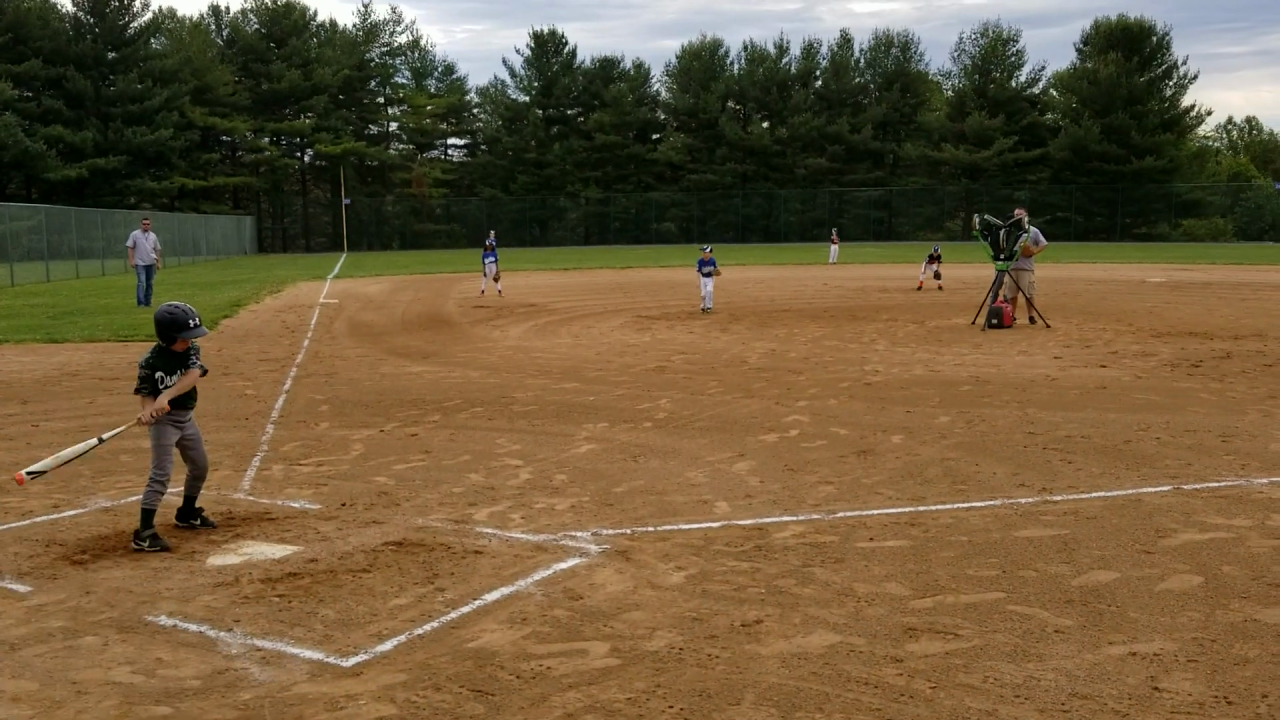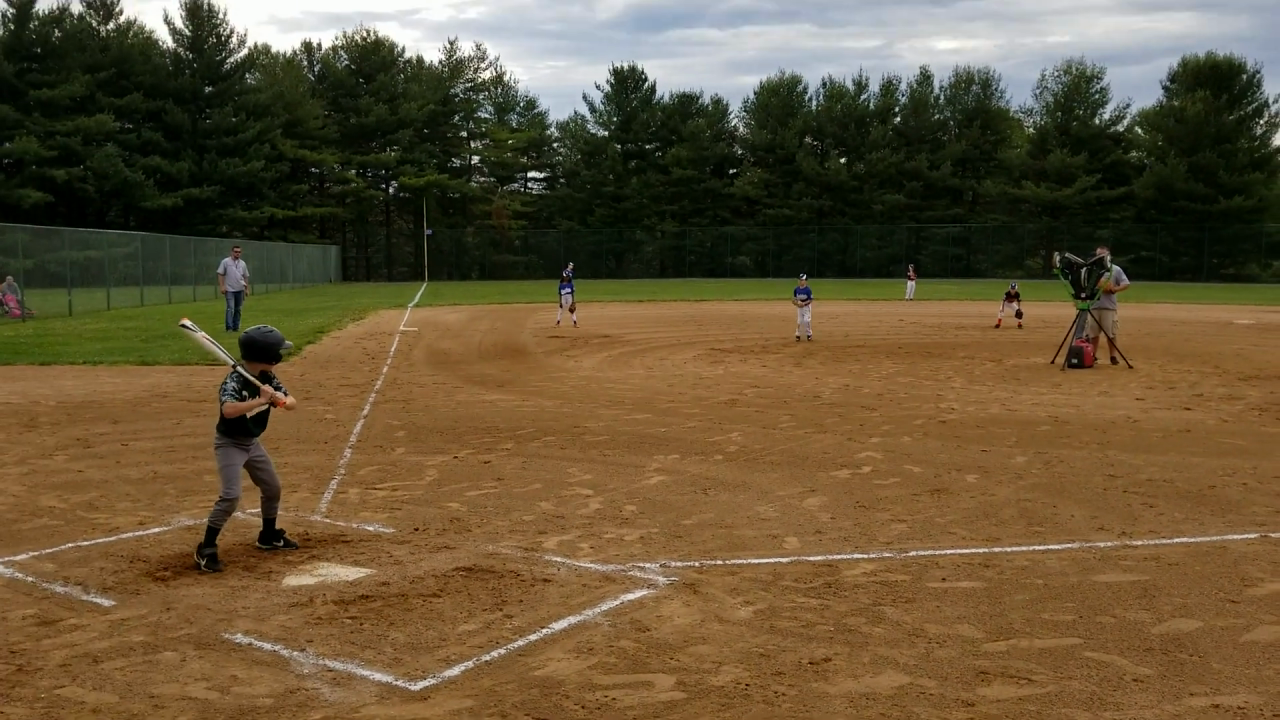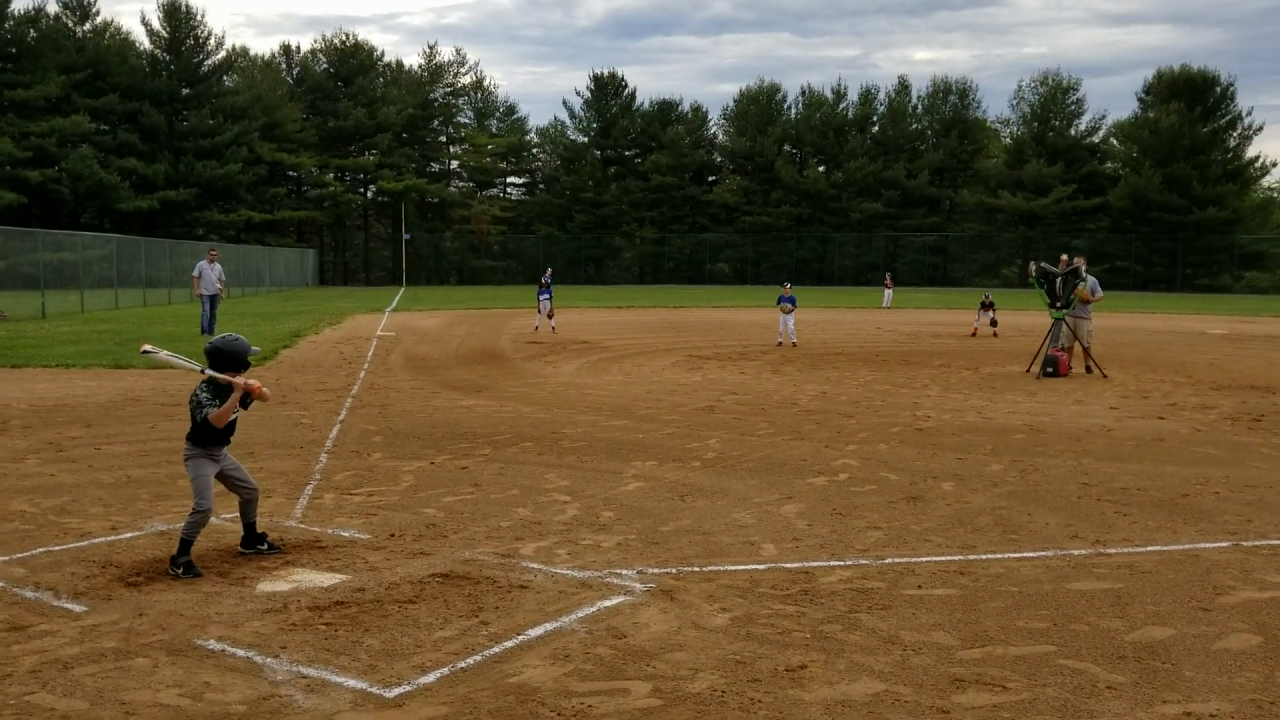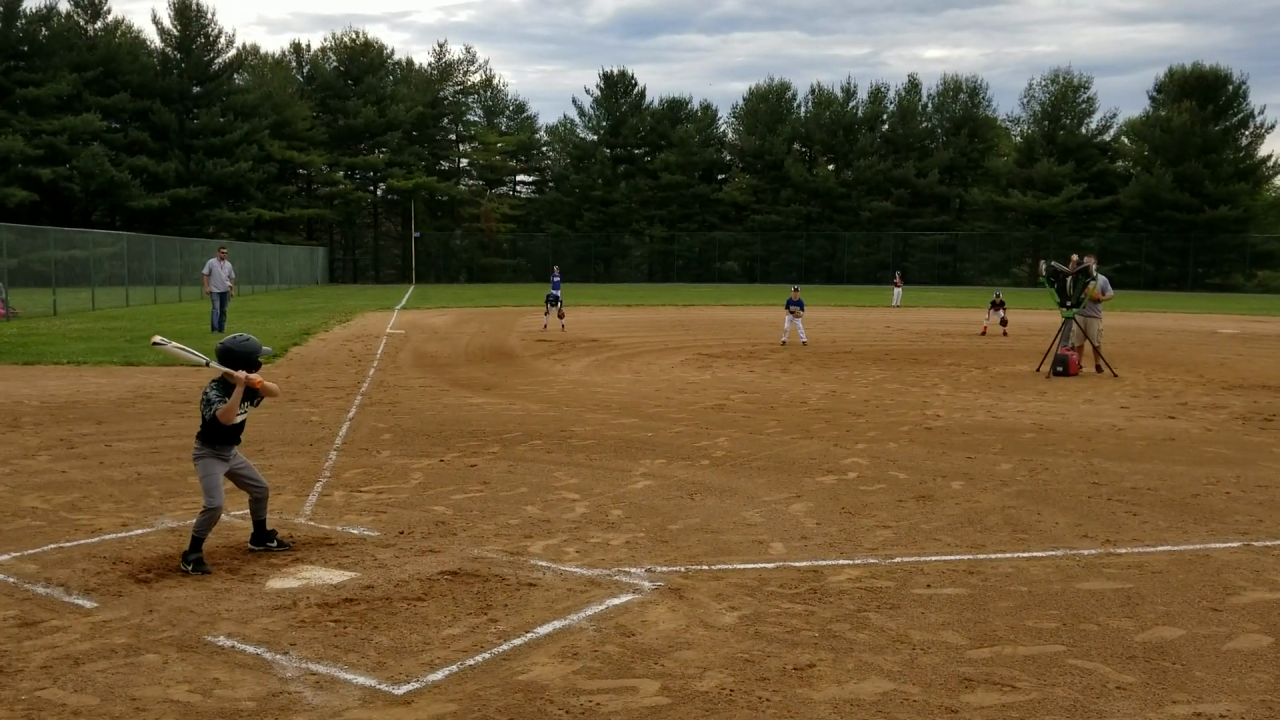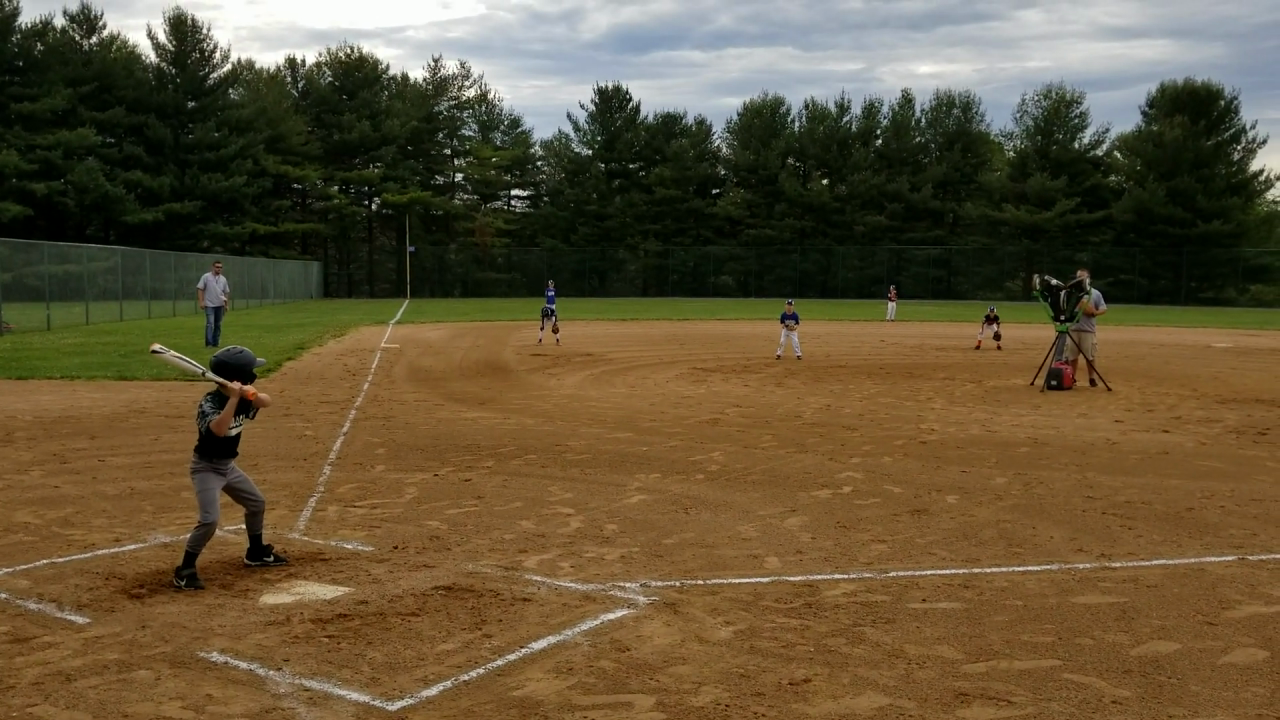
dt=1s
person 1, frame 1
left shoulder: (191, 349)
right shoulder: (151, 360)
left elbow: (193, 375)
right elbow: (144, 395)
left wrist: (166, 397)
right wrist: (146, 411)
left hip: (186, 418)
right hip: (163, 421)
left knee: (200, 467)
right knee: (161, 474)
left ankle: (187, 514)
right ankle: (144, 532)
person 1, frame 2
left shoulder: (267, 377)
right shoulder: (234, 381)
left elbow: (293, 402)
right elbow: (228, 410)
left wrist: (282, 400)
right wrist: (260, 400)
left hip: (252, 443)
right hip: (230, 444)
left knee: (272, 488)
right knee: (230, 496)
left ankle: (269, 536)
right ankle: (206, 548)
person 1, frame 3
left shoulder: (234, 384)
right shoulder: (203, 391)
left elbow: (266, 397)
right elbow: (218, 421)
left wrist: (256, 388)
right wrist: (237, 394)
left hip: (220, 453)
right hip: (200, 454)
left knee: (250, 491)
right knee: (204, 507)
left ankle: (251, 540)
right ankle: (180, 558)
person 1, frame 4
left shoulder: (246, 385)
right shoulder: (214, 390)
left elbow: (275, 391)
right elbow: (226, 418)
left wrist: (259, 383)
right wrist: (239, 387)
left hip: (231, 452)
right hip: (208, 454)
left knee: (260, 489)
right knee: (214, 504)
left ankle: (260, 537)
right ankle: (191, 555)
person 1, frame 5
left shoulder: (241, 398)
right shoulder: (209, 403)
left elbow: (267, 402)
right elbow: (219, 429)
left wrist: (251, 395)
right wrist: (234, 398)
left hip: (228, 465)
right hip: (206, 467)
left knee: (257, 503)
right knee: (209, 520)
left ankle: (256, 552)
right ankle: (185, 570)
